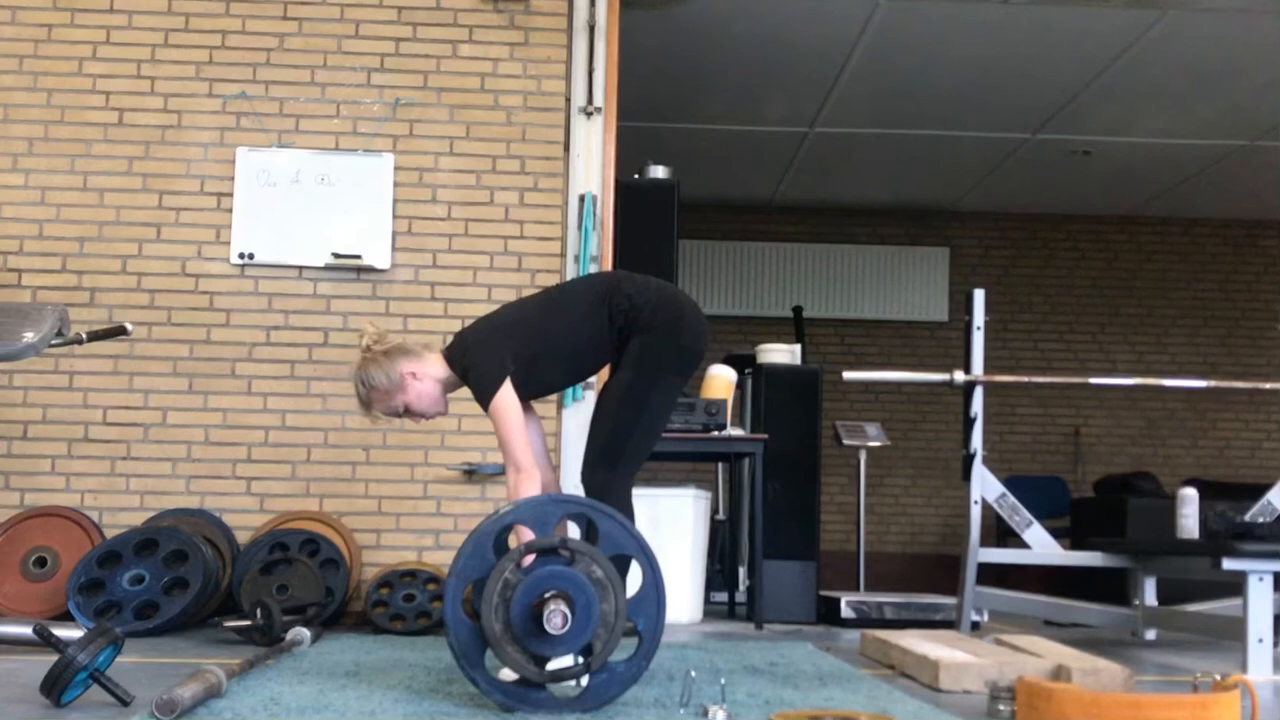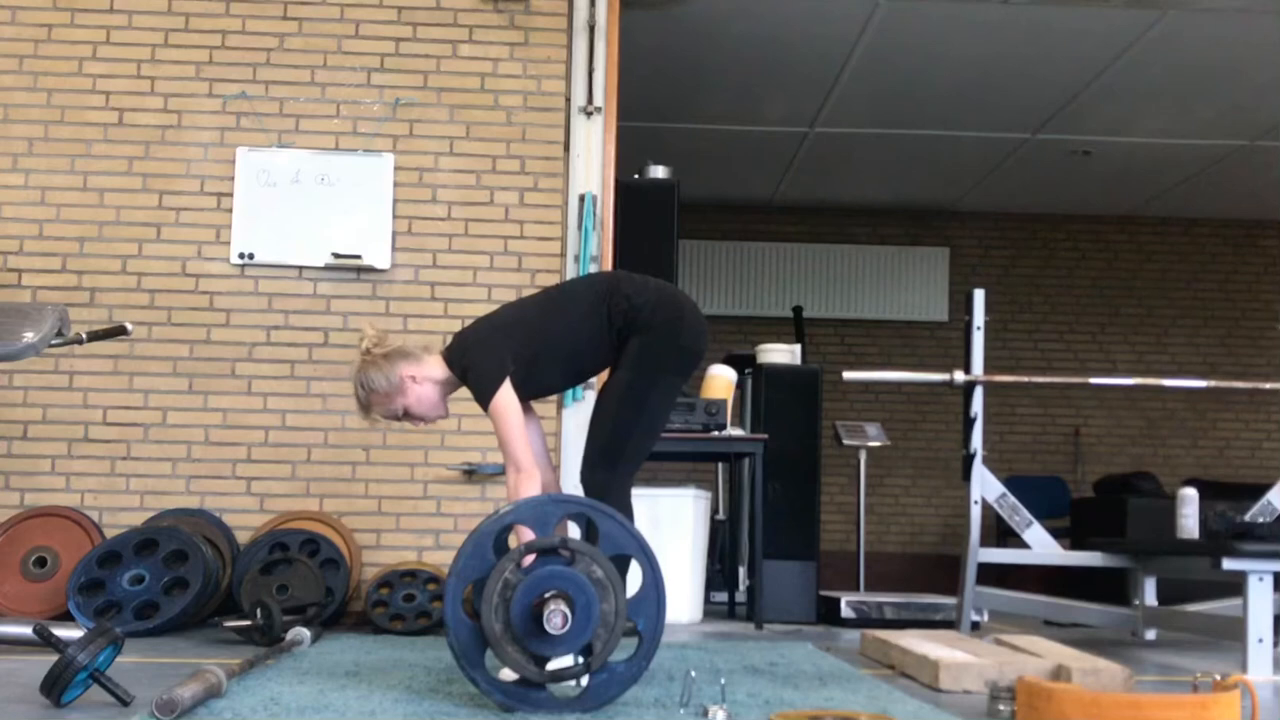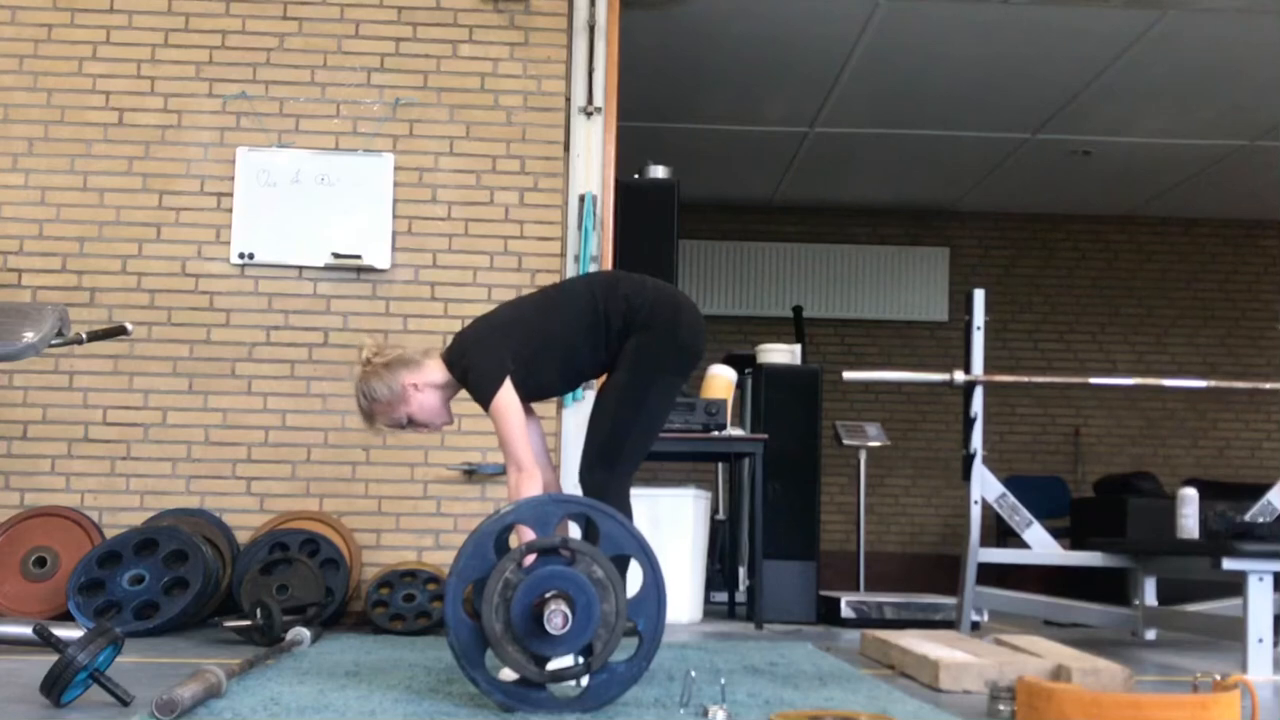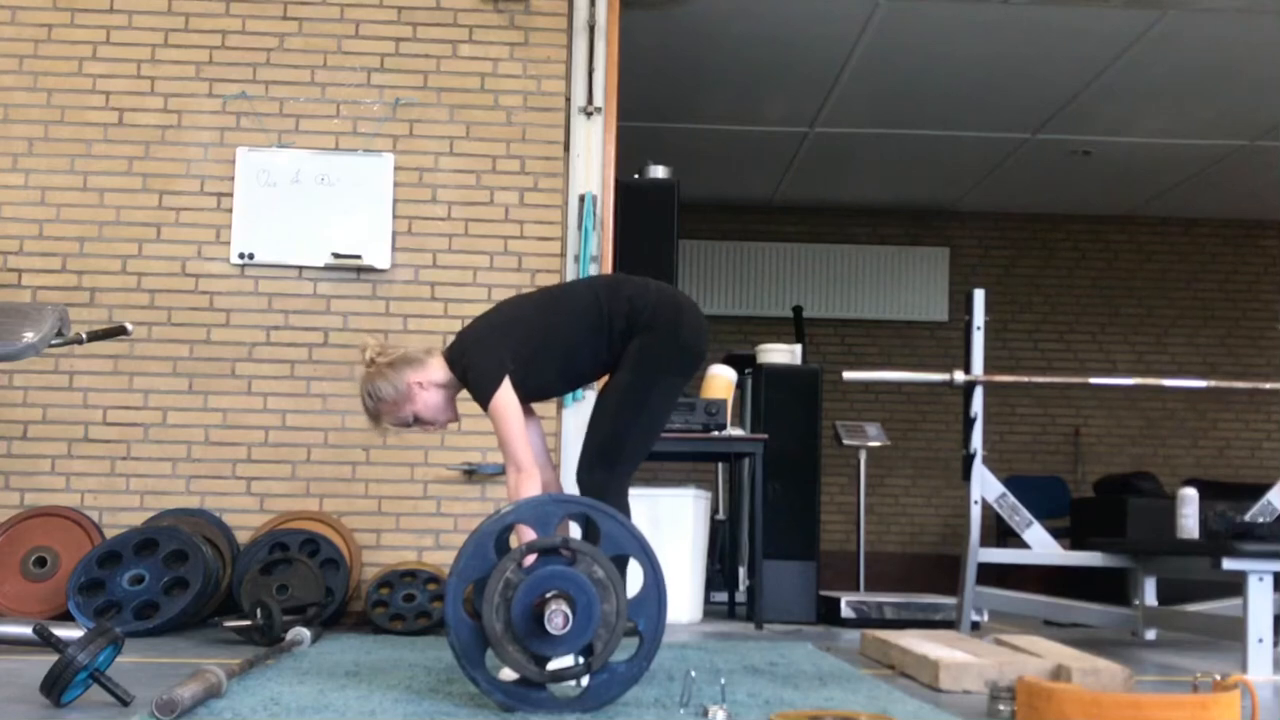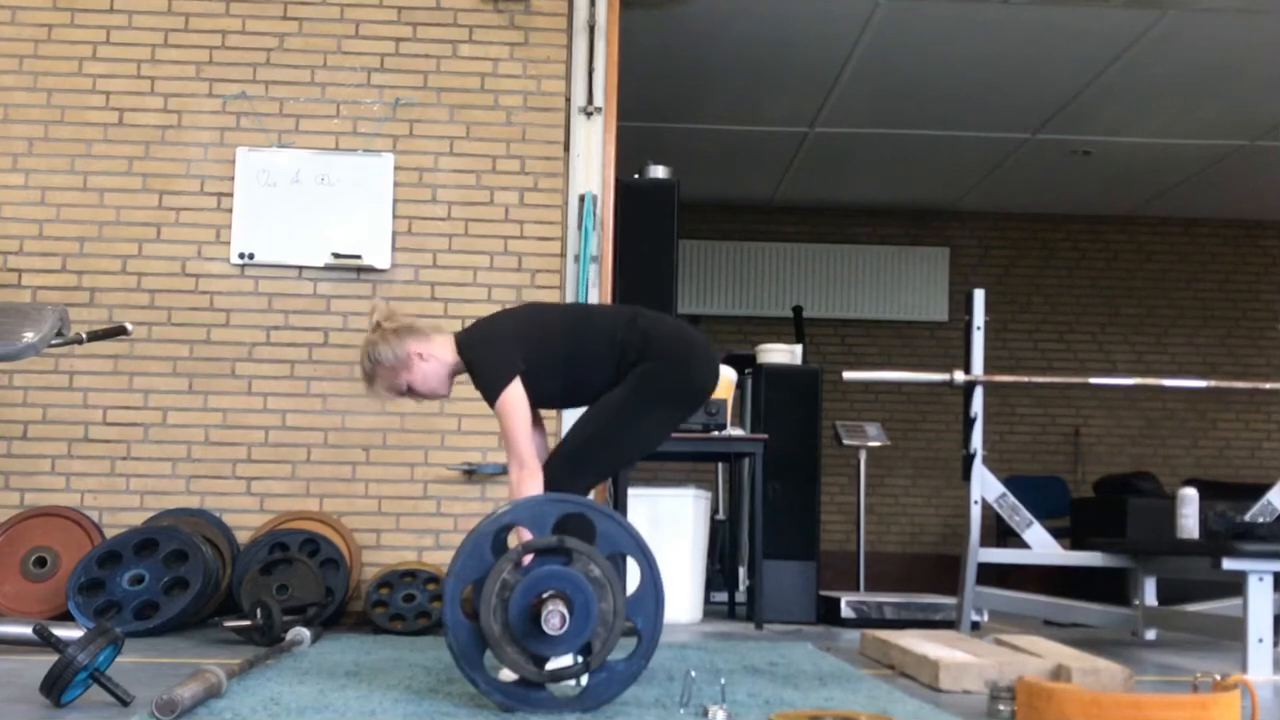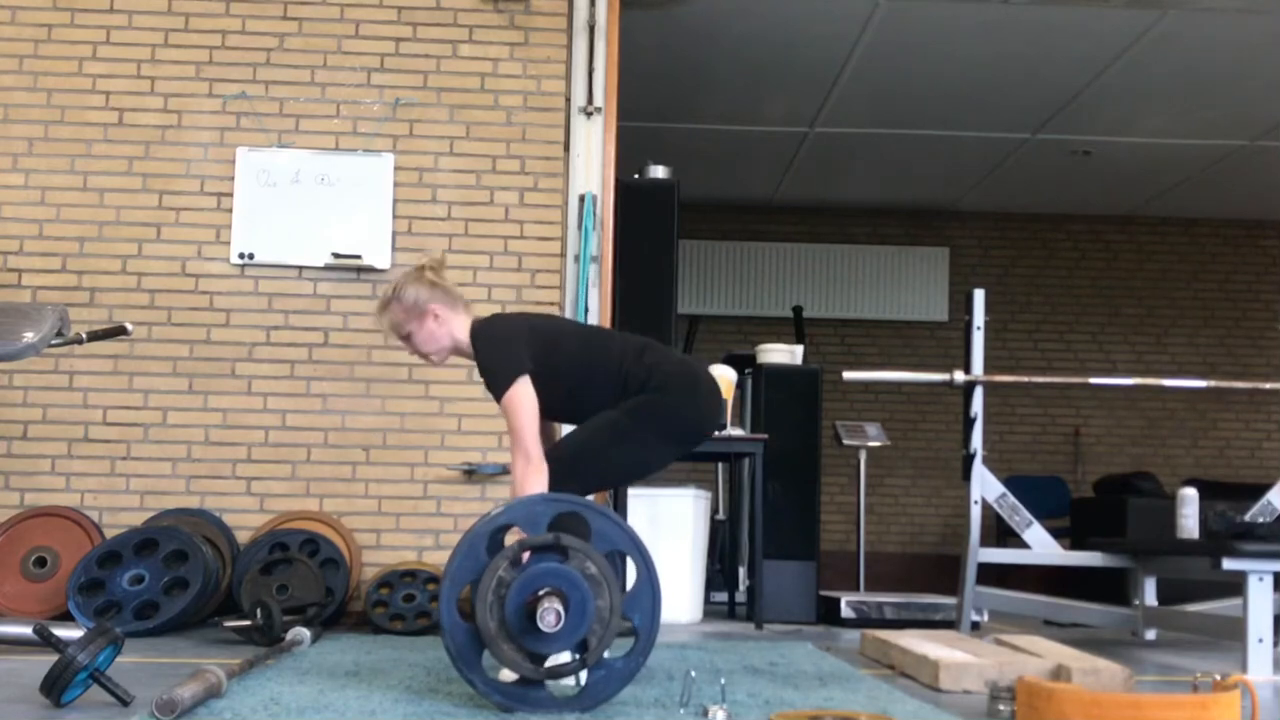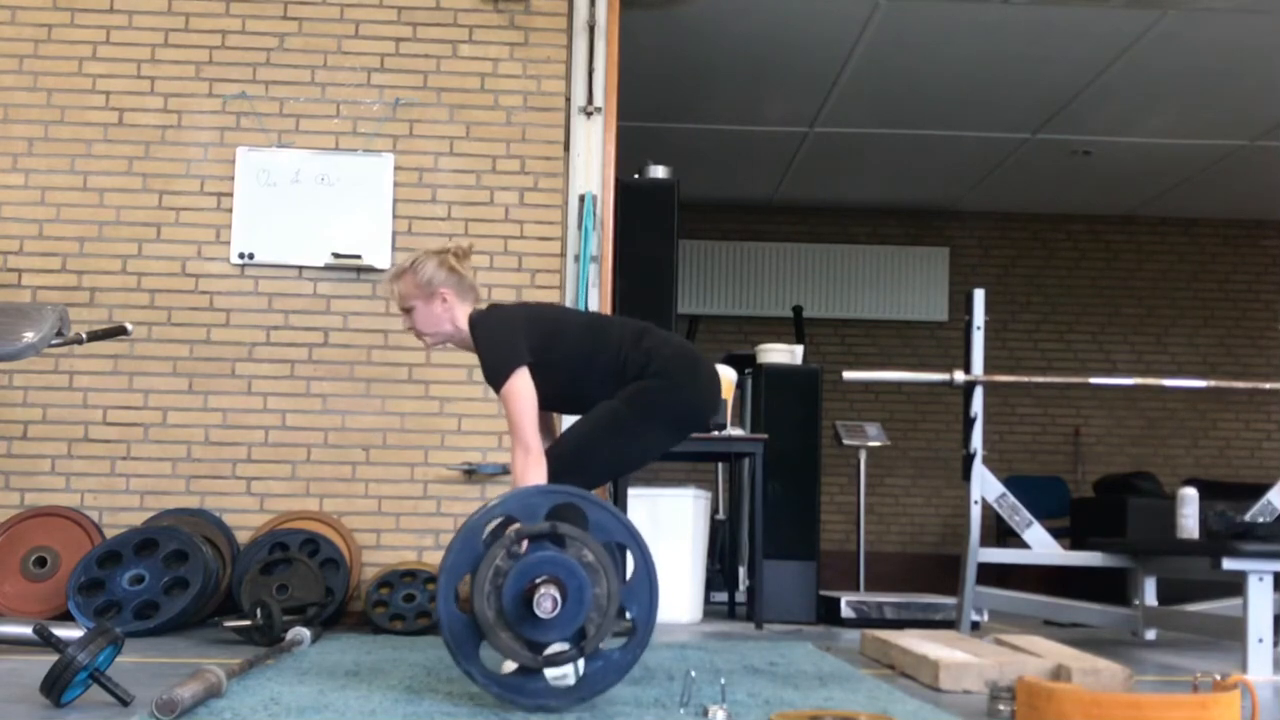
dt=0.3s
person 1, frame 1
left shoulder: (479, 360)
right shoulder: (482, 359)
left elbow: (522, 472)
right elbow: (540, 469)
left hip: (664, 327)
right hip: (653, 328)
left knee: (605, 476)
right knee: (603, 476)
person 1, frame 2
left shoulder: (479, 360)
right shoulder: (480, 358)
left elbow: (523, 473)
right elbow: (540, 471)
left hip: (663, 328)
right hip: (654, 328)
left knee: (604, 477)
right knee: (602, 477)
person 1, frame 3
left shoulder: (478, 362)
right shoulder: (483, 363)
left elbow: (523, 472)
right elbow: (540, 471)
left hip: (662, 327)
right hip: (655, 328)
left knee: (602, 477)
right knee: (601, 477)
person 1, frame 4
left shoulder: (478, 361)
right shoulder: (487, 359)
left elbow: (522, 472)
right elbow: (539, 470)
left hip: (665, 329)
right hip: (660, 329)
left knee: (600, 477)
right knee: (599, 477)
person 1, frame 5
left shoulder: (485, 353)
right shoulder: (490, 348)
left elbow: (525, 467)
right elbow: (538, 460)
left hip: (675, 365)
right hip: (674, 367)
left knee: (565, 479)
right knee: (559, 482)
person 1, frame 6
left shoulder: (497, 345)
right shoulder: (502, 339)
left elbow: (529, 462)
right elbow: (541, 459)
left hip: (677, 397)
right hip: (680, 396)
left knee: (553, 486)
right knee: (555, 486)
person 1, frame 7
left shoulder: (495, 335)
right shoulder: (504, 330)
left elbow: (528, 451)
right elbow: (541, 446)
left hip: (673, 384)
right hip: (678, 382)
left knee: (558, 482)
right knee: (558, 482)
